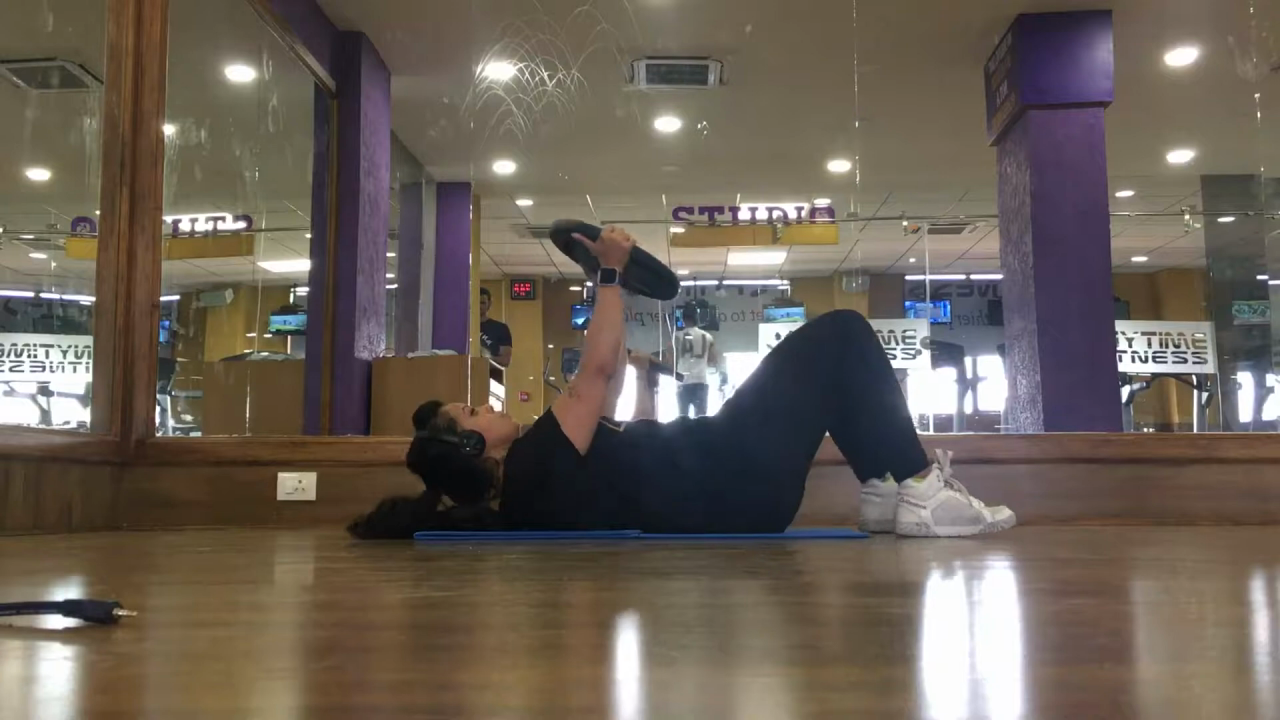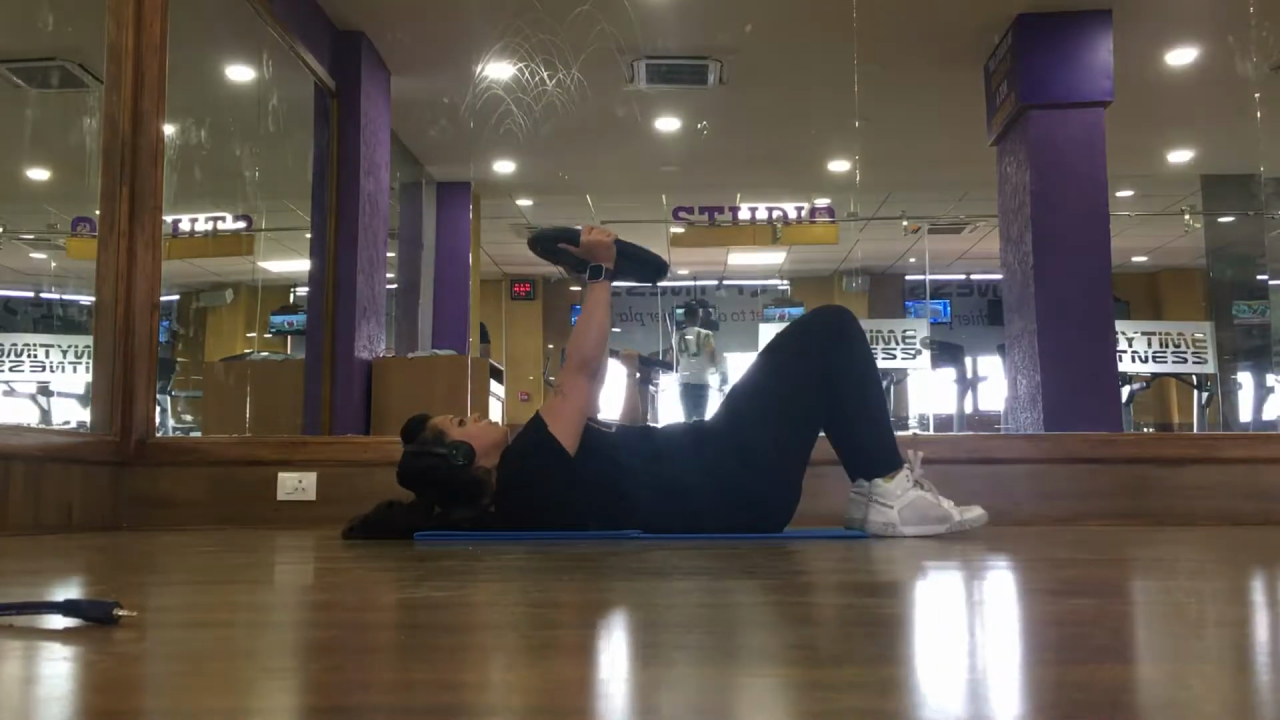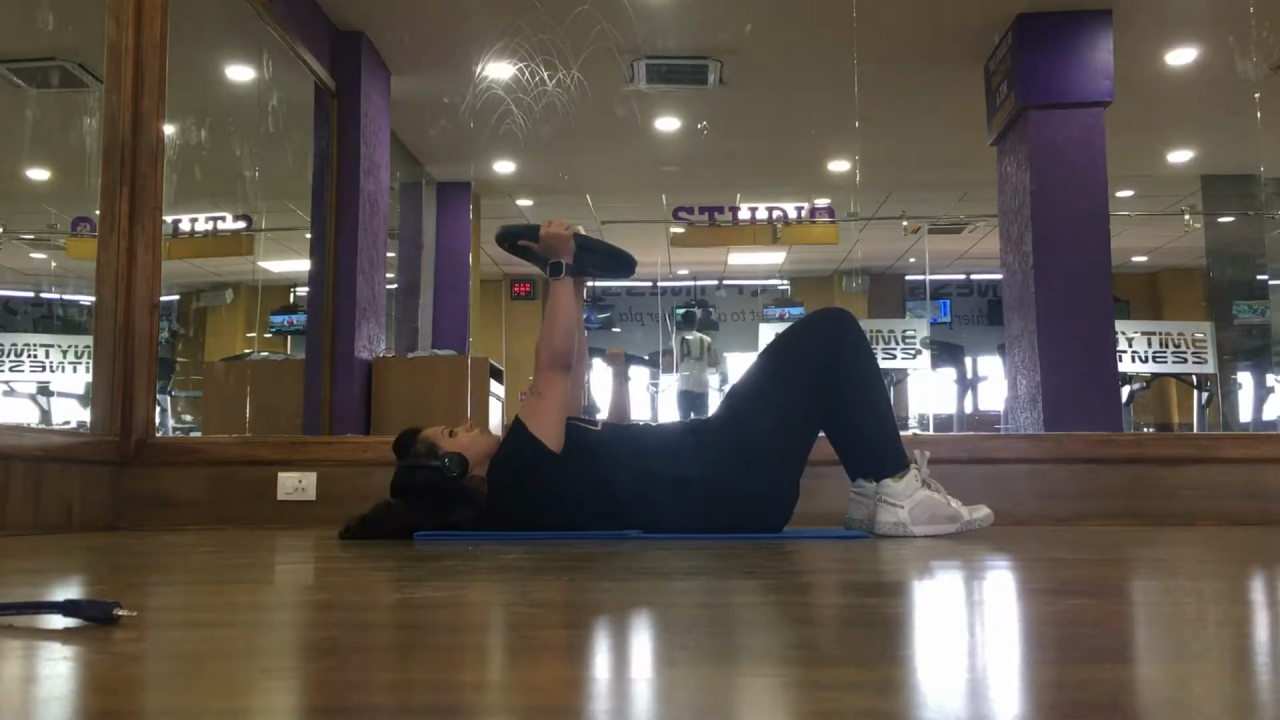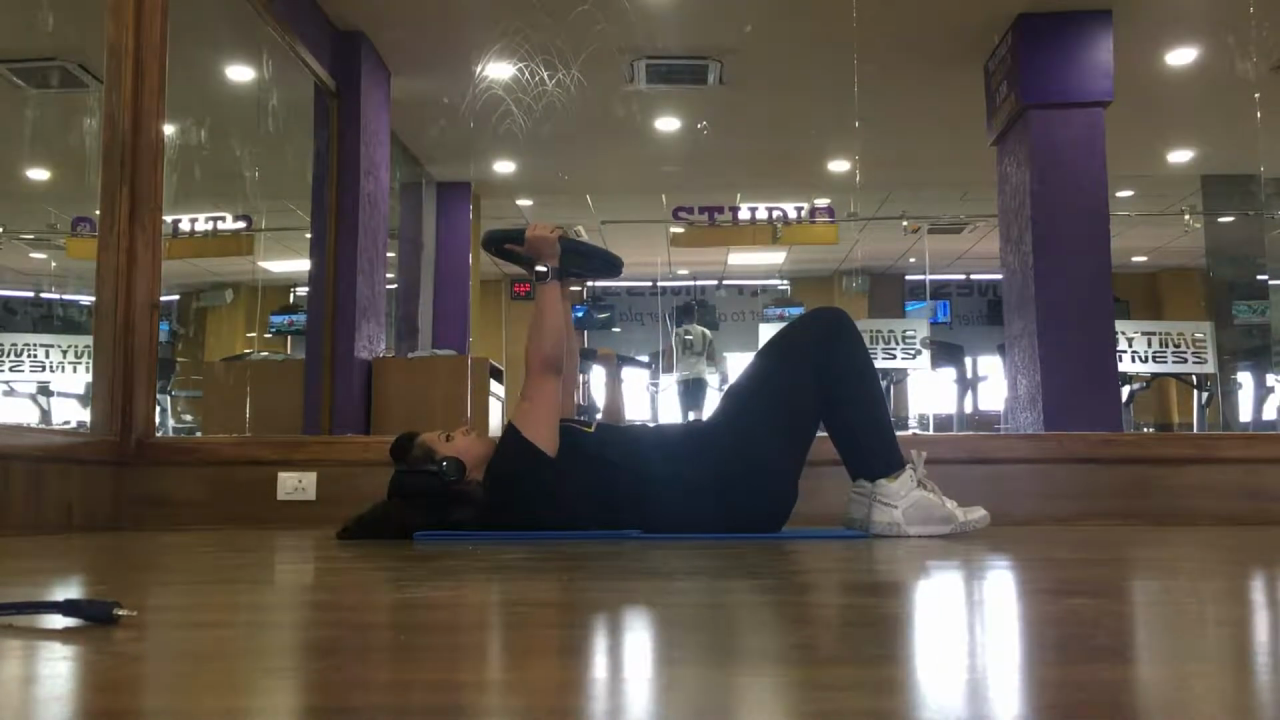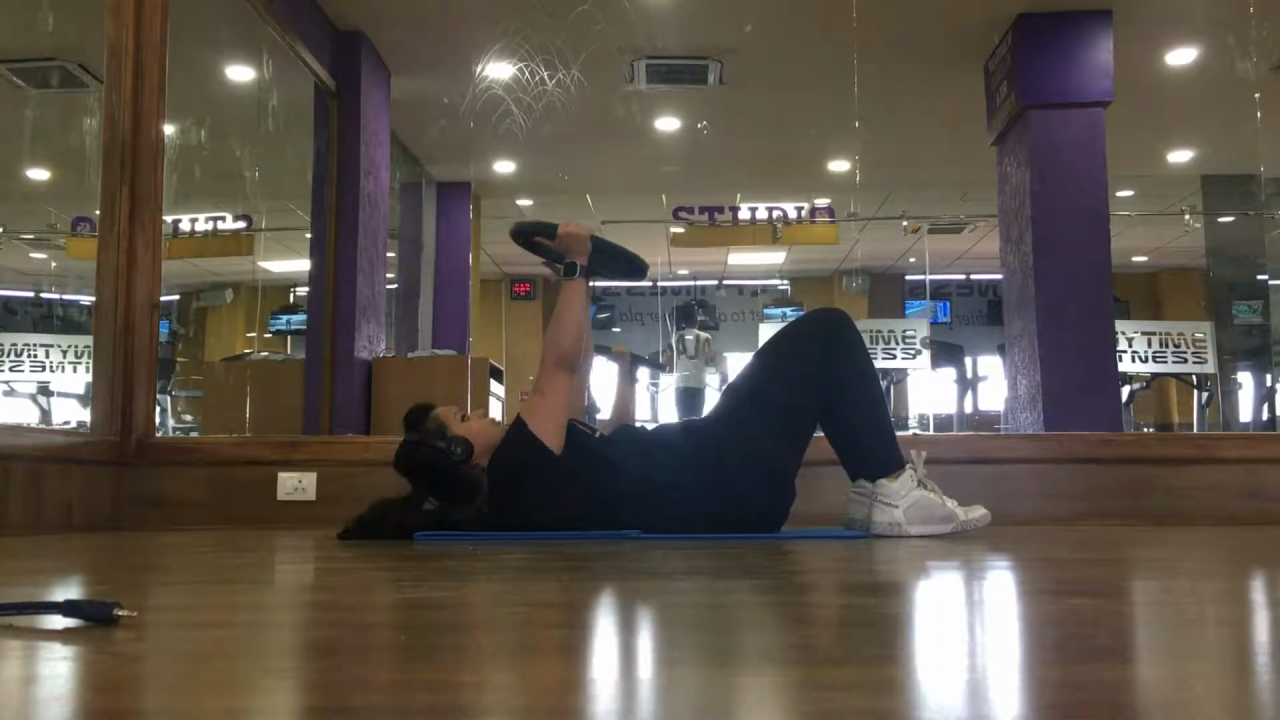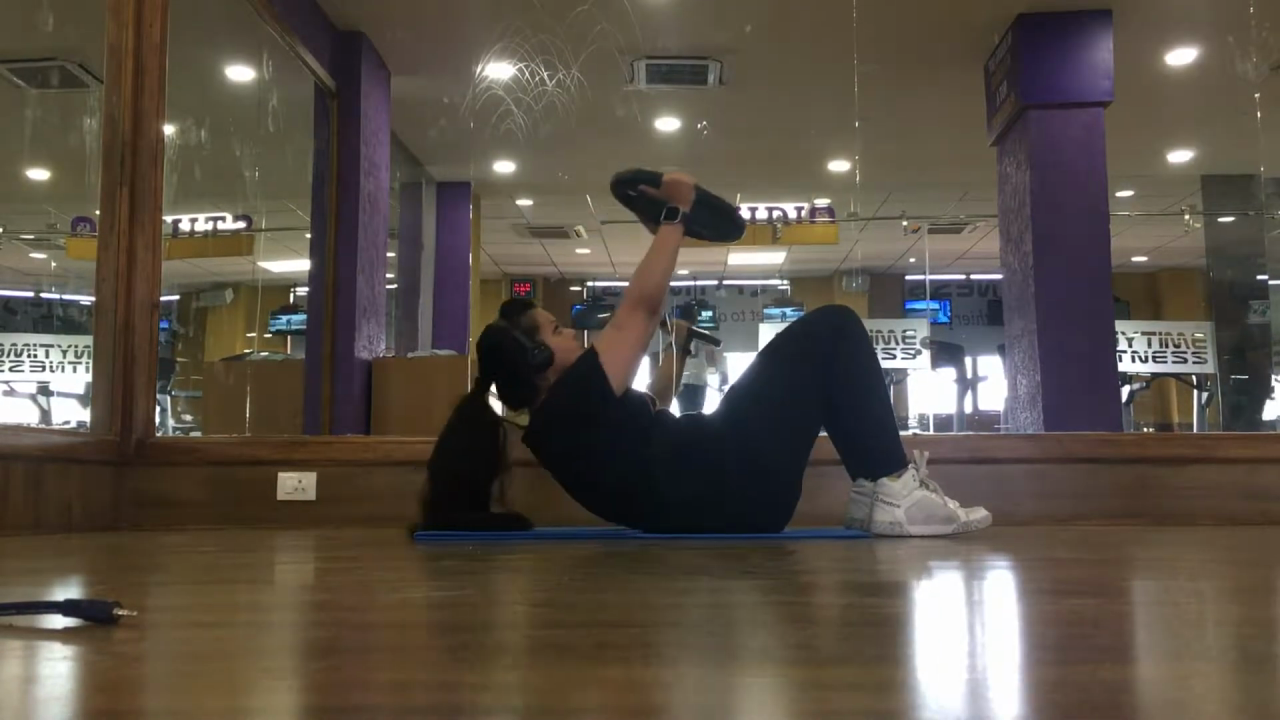
dt=0.5s
person 1, frame 1
left shoulder: (524, 485)
right shoulder: (535, 466)
right elbow: (594, 375)
right wrist: (610, 274)
left hip: (721, 481)
right hip: (740, 485)
left knee: (830, 349)
right knee: (842, 333)
left ankle: (882, 490)
right ankle: (920, 491)
person 1, frame 2
left shoulder: (518, 490)
right shoulder: (528, 471)
right elbow: (578, 372)
right wrist: (598, 272)
left hip: (720, 482)
right hip: (736, 485)
left knee: (821, 343)
right knee: (831, 328)
left ankle: (872, 490)
right ankle: (889, 493)
person 1, frame 3
left shoulder: (512, 488)
right shoulder: (518, 473)
left elbow: (583, 416)
right elbow: (553, 369)
left wrist: (590, 325)
right wrist: (561, 267)
left hip: (715, 476)
right hip: (732, 486)
left knee: (821, 348)
right knee: (830, 331)
left ankle: (876, 491)
right ankle: (897, 494)
person 1, frame 4
left shoulder: (511, 489)
right shoulder: (515, 480)
left elbow: (558, 397)
right elbow: (544, 373)
left wrist: (561, 295)
right wrist: (547, 270)
left hip: (711, 481)
right hip: (728, 487)
left knee: (820, 342)
right knee: (826, 330)
left ankle: (879, 486)
right ankle: (891, 493)
person 1, frame 5
left shoulder: (509, 484)
right shoulder: (516, 471)
left elbow: (593, 436)
right elbow: (560, 367)
right wrist: (576, 267)
left hip: (711, 491)
right hip: (724, 491)
left knee: (816, 348)
right knee: (827, 332)
left ankle: (879, 488)
right ankle: (890, 493)
person 1, frame 6
left shoulder: (557, 422)
right shoulder: (572, 399)
right elbow: (641, 307)
left wrist: (677, 355)
right wrist: (675, 215)
left hip: (712, 499)
right hip: (732, 490)
left knee: (825, 346)
right knee: (833, 329)
left ankle: (878, 490)
right ankle: (892, 491)
